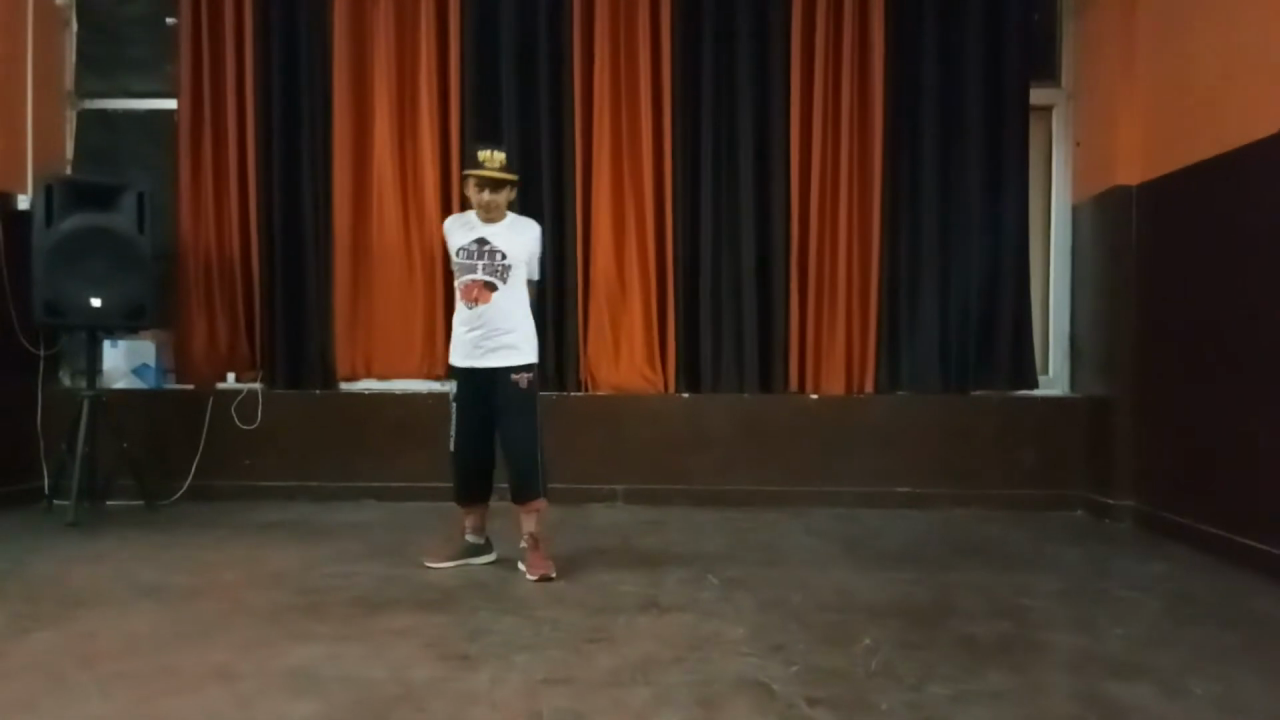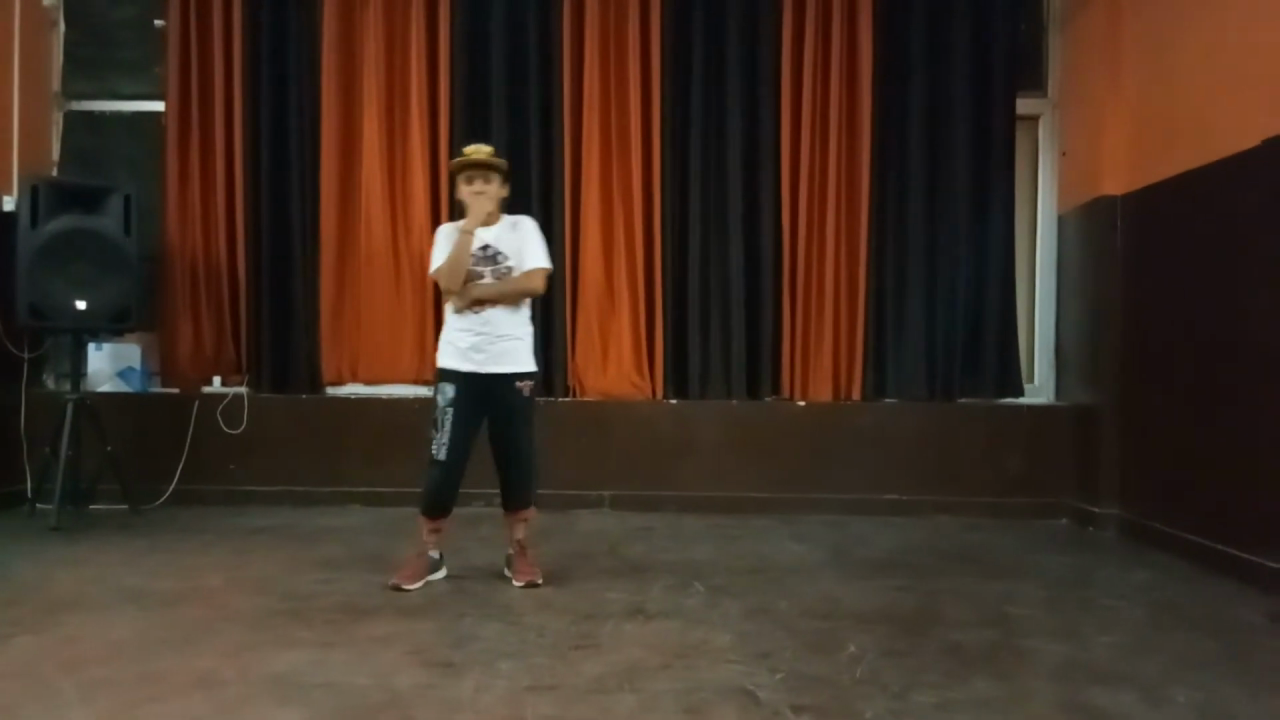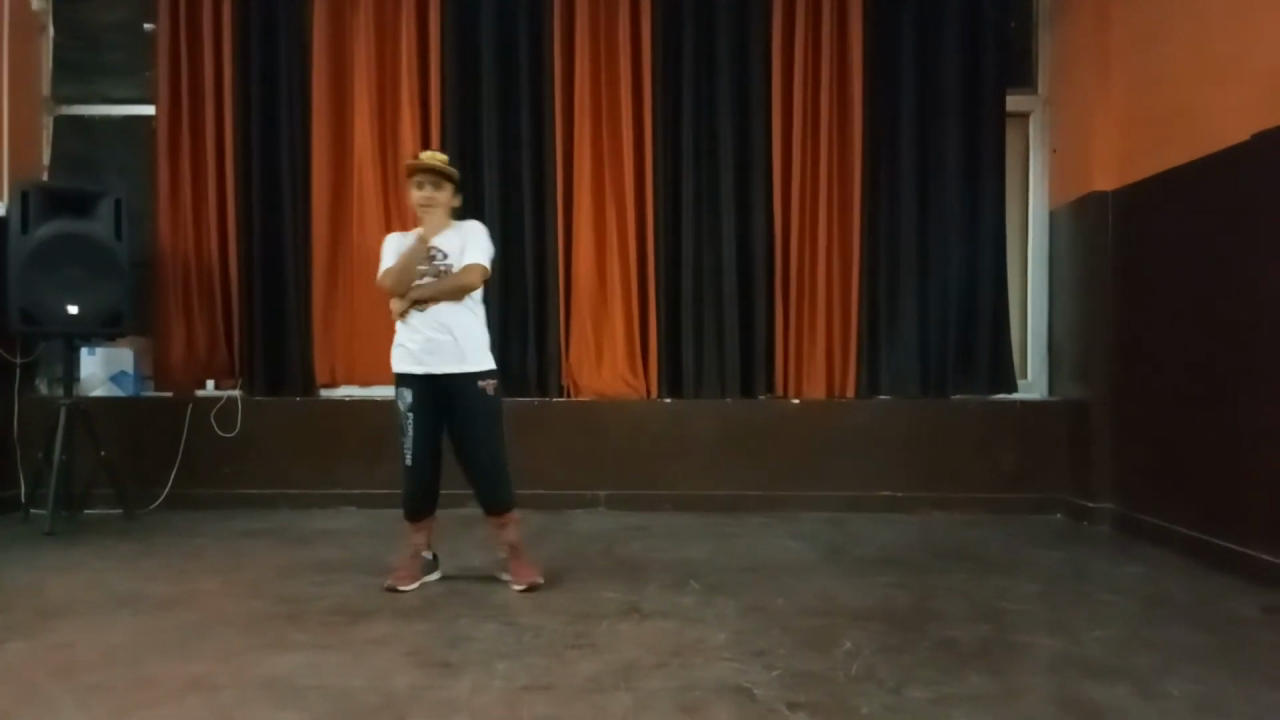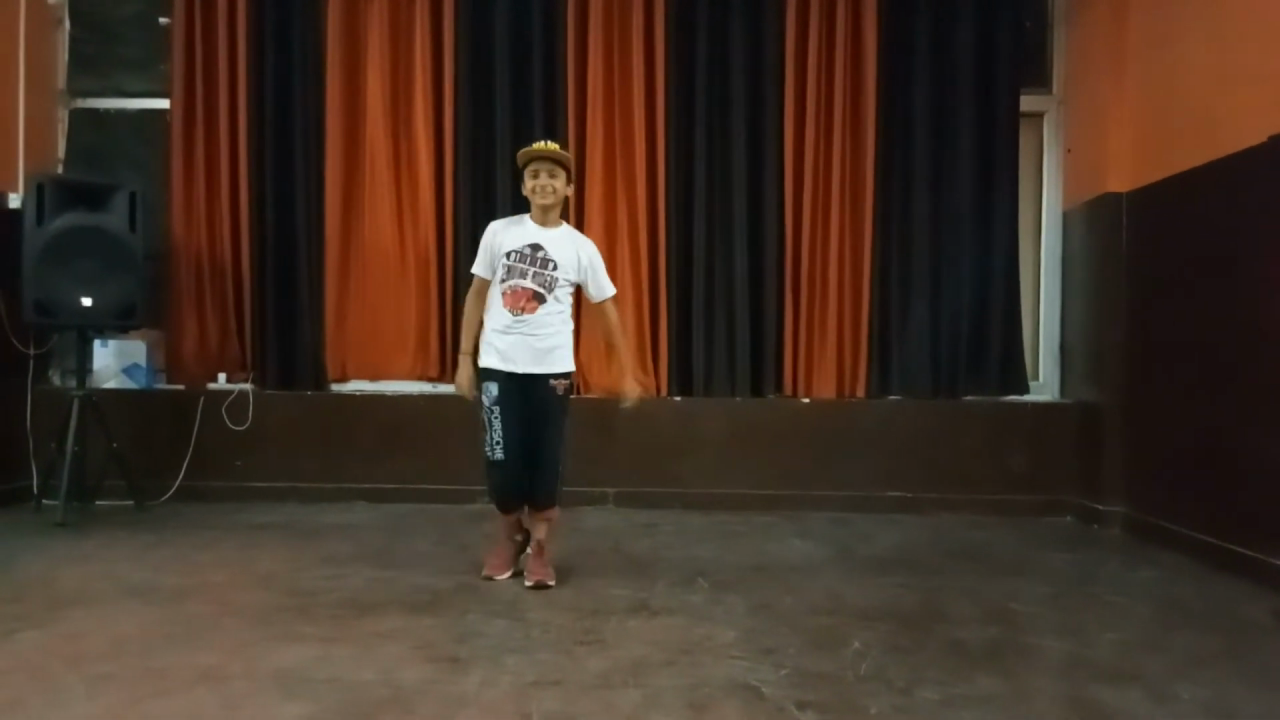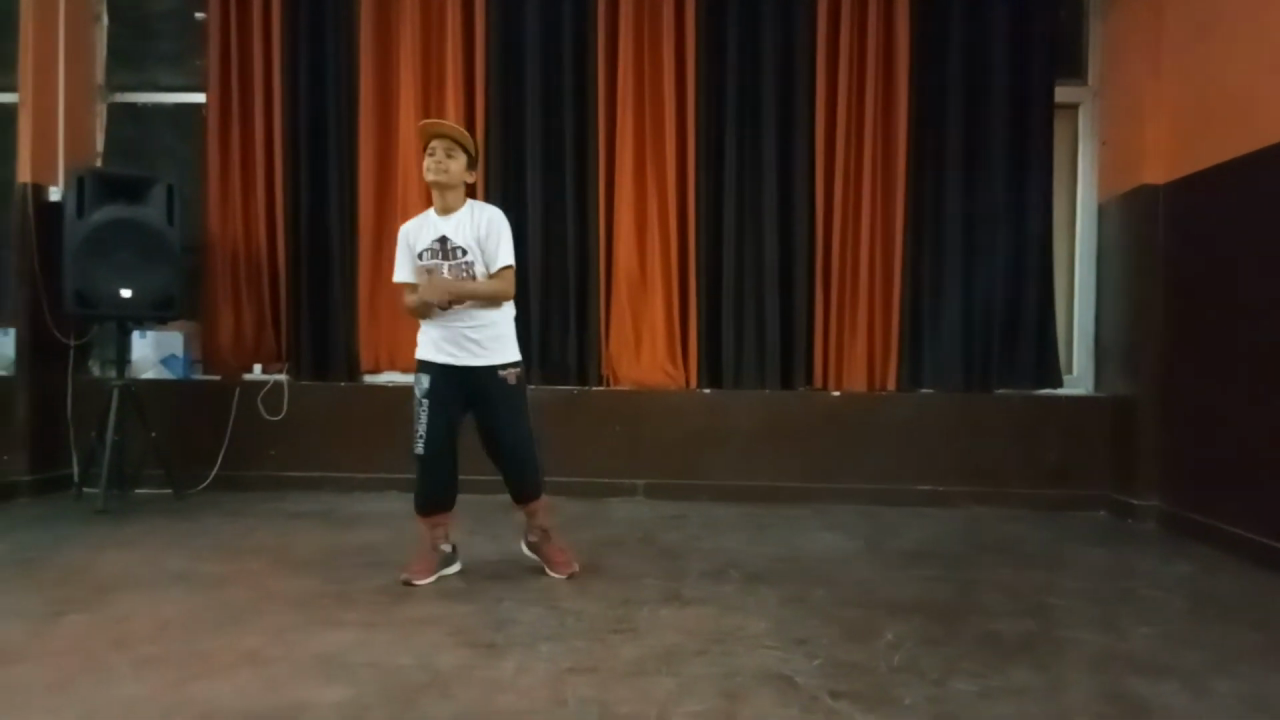
dt=1s
person 1, frame 1
left shoulder: (528, 231)
right shoulder: (454, 226)
left wrist: (515, 327)
left hip: (515, 360)
right hip: (465, 361)
left knee: (522, 451)
right knee: (466, 454)
left ankle: (531, 544)
right ankle: (474, 538)
person 1, frame 2
left shoulder: (523, 227)
right shoulder: (449, 233)
left elbow: (534, 283)
right elbow: (448, 284)
left wrist: (475, 291)
right wrist: (470, 227)
left hip: (512, 364)
right hip: (458, 364)
left knee: (517, 461)
right knee: (446, 459)
left ankle: (519, 551)
right ankle: (429, 553)
person 1, frame 3
left shoulder: (472, 232)
right shoulder: (397, 242)
left elbow: (469, 280)
right elbow: (389, 287)
left wrist: (413, 295)
right wrist: (425, 236)
left hip: (471, 366)
right hip: (416, 369)
left knee: (487, 461)
right knee: (418, 465)
left ankle: (513, 551)
right ankle: (420, 554)
person 1, frame 4
left shoulder: (580, 247)
right shoulder: (498, 232)
left elbow: (607, 307)
right elbow: (477, 296)
left wrist: (627, 373)
right wrist: (464, 360)
left hip: (552, 369)
right hip: (498, 366)
left knee: (545, 462)
right knee: (503, 461)
left ankle: (538, 549)
right ankle: (513, 536)
person 1, frame 5
left shoulder: (489, 219)
right shoulder: (411, 231)
left elbow: (505, 288)
right elbow: (408, 302)
left wrist: (455, 288)
right wrist: (425, 297)
left hip: (495, 359)
right hip: (437, 360)
left knee: (514, 451)
right knee: (432, 455)
left ankle: (540, 536)
right ankle: (438, 547)
